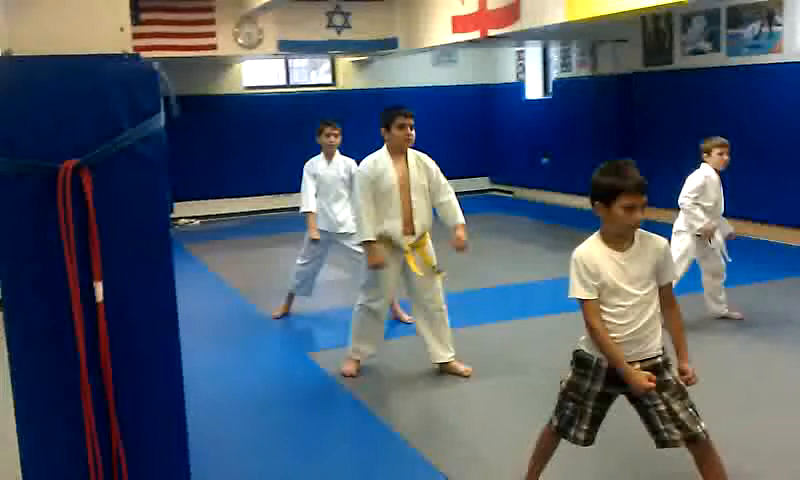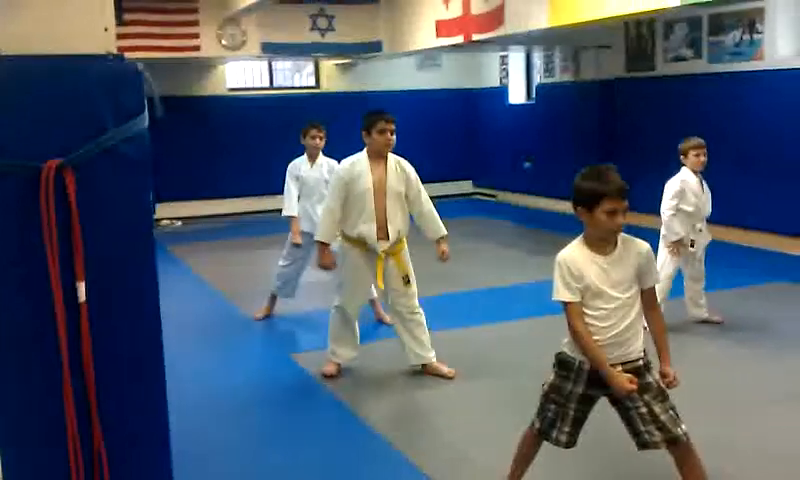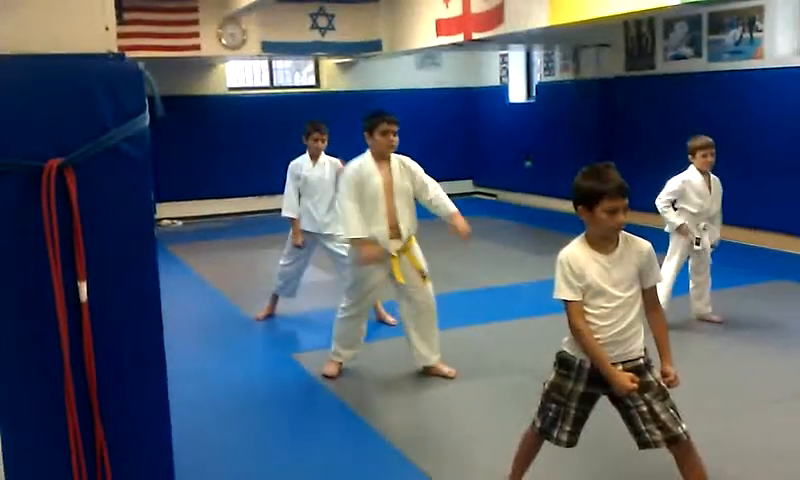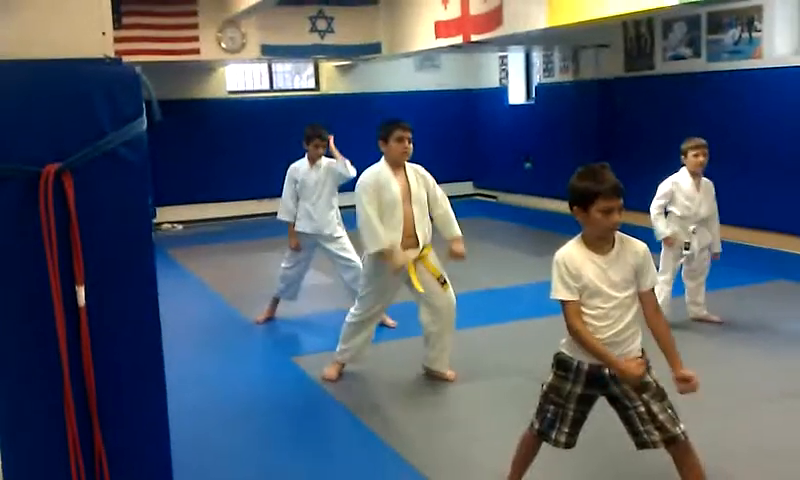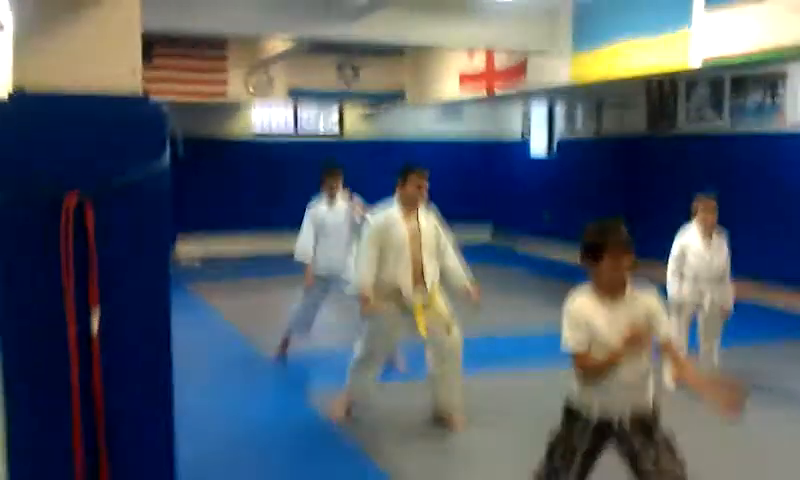
dt=0.4s
person 1, frame 1
left shoulder: (657, 247)
right shoulder: (585, 256)
left elbow: (668, 305)
right elbow: (594, 323)
left wrist: (683, 358)
right wrist: (628, 373)
left hip: (650, 359)
right hip: (600, 360)
left knee: (698, 437)
right knee: (558, 427)
person 1, frame 2
left shoulder: (640, 251)
right shoulder: (569, 259)
left elbow: (651, 308)
right elbow: (577, 326)
left wrist: (665, 361)
right wrist: (611, 374)
left hip: (632, 362)
right hip: (581, 362)
left knee: (678, 439)
right knee: (540, 429)
person 1, frame 3
left shoulder: (642, 250)
right shoulder: (570, 258)
left elbow: (652, 308)
right elbow: (577, 324)
left wrist: (666, 361)
right wrist: (611, 373)
left hip: (632, 360)
right hip: (582, 360)
left knee: (678, 438)
right knee: (540, 429)
person 1, frame 4
left shoulder: (637, 251)
right shoulder: (567, 258)
left elbow: (652, 312)
right elbow: (575, 325)
left wrist: (676, 367)
right wrist: (617, 363)
left hip: (628, 362)
right hip: (581, 363)
left knee: (676, 439)
right knee: (539, 432)
person 1, frame 5
left shoulder: (647, 302)
right shoulder: (577, 308)
left elbow: (676, 360)
right elbow: (586, 373)
left wrist: (715, 393)
right wrist: (626, 346)
left hip: (637, 414)
right hip: (588, 414)
person 2, frame 1
left shoulder: (423, 162)
right shoulder: (370, 166)
left elbow: (444, 195)
right elbow: (364, 209)
left wrist: (458, 226)
right wrist: (371, 247)
left hip: (418, 244)
right hip: (384, 246)
left knee: (431, 300)
right knee: (371, 301)
left ankle: (445, 358)
right ankle: (356, 355)
person 2, frame 2
left shoulder: (403, 168)
right shoulder: (348, 168)
left elbow: (422, 205)
right elbow: (333, 208)
left wrist: (441, 239)
right wrist: (324, 247)
left hip: (394, 248)
right hip: (357, 248)
left knee: (406, 304)
right knee: (346, 304)
left ankle: (426, 359)
right ankle: (336, 357)
person 2, frame 3
left shoulder: (406, 165)
right shoulder: (355, 170)
left elbow: (431, 190)
right elbow: (349, 209)
left wrist: (455, 215)
right wrist: (361, 243)
left hip: (404, 247)
right hip: (370, 249)
left knee: (421, 301)
right knee: (353, 304)
left ankle: (429, 361)
right ankle: (338, 357)
person 2, frame 4
left shoulder: (419, 173)
right shoulder: (370, 178)
left elbow: (441, 206)
right elbow: (368, 220)
left wrist: (455, 239)
right wrist: (389, 253)
left hip: (421, 254)
right hip: (386, 256)
left knee: (443, 304)
right knee: (367, 310)
left ankle: (436, 364)
right ankle: (340, 359)
person 2, frame 5
left shoulder: (430, 217)
right shoulder: (382, 218)
left elbow: (447, 253)
right elbow: (368, 257)
left wrist: (467, 284)
right wrist: (366, 294)
left hip: (427, 295)
right hip: (391, 297)
left knee: (448, 345)
right knee: (372, 347)
left ankle: (446, 405)
right ankle: (349, 397)
person 3, frame 1
left shoulder: (349, 164)
right shoulder: (311, 165)
right elbow: (309, 197)
right wrist: (312, 228)
left hip: (347, 224)
right hip: (321, 225)
right knee: (306, 263)
left ankle: (395, 308)
right ankle: (287, 304)
person 3, frame 2
left shoulder: (333, 166)
right shoulder: (295, 167)
right elbow: (291, 199)
right wrist: (295, 231)
right hip: (304, 226)
right knee: (288, 265)
left ankle: (378, 310)
right ankle: (270, 305)
person 3, frame 3
left shoulder: (334, 164)
right shoulder: (296, 166)
right elbow: (291, 200)
right wrist: (296, 231)
left hip: (331, 226)
right hip: (304, 227)
right knee: (289, 265)
left ankle: (378, 310)
right ankle: (272, 305)
person 3, frame 4
left shoulder: (331, 166)
right shoulder: (295, 169)
left elbow: (349, 173)
right elbow: (289, 203)
left wrist: (333, 149)
right wrist: (291, 234)
left hip: (331, 229)
right hip: (305, 230)
left knee: (353, 266)
right knee: (291, 269)
right ankle: (272, 309)
person 3, frame 5
left shoulder: (349, 206)
right shoulder: (315, 209)
right elbow: (307, 240)
left wrist: (357, 210)
right wrist: (308, 271)
left hip: (346, 269)
right hip: (322, 269)
right knee: (307, 306)
right ankle: (285, 345)
person 4, frame 1
left shoulder: (715, 179)
right shoulder: (701, 176)
right elbow: (685, 200)
left wrist: (726, 229)
right wrist: (703, 224)
left hip: (707, 233)
right hip: (689, 231)
left knee: (715, 270)
right knee: (674, 270)
left ankle: (719, 308)
person 4, frame 2
left shoulder: (702, 183)
right shoulder: (679, 181)
right elbow: (667, 211)
left wrist: (702, 235)
right wrist: (676, 236)
left hip: (696, 236)
right hip: (677, 235)
left knee: (696, 276)
right knee: (664, 276)
left ankle: (699, 313)
person 4, frame 3
left shoulder: (715, 182)
right shoulder: (683, 180)
left elbow: (717, 211)
right elbow: (662, 201)
left wrist: (715, 235)
right wrist: (677, 223)
left hip: (704, 233)
right hip: (684, 232)
left knee: (702, 273)
right knee: (670, 271)
left ankle: (702, 310)
person 4, frame 4
left shoulder: (708, 185)
right shoulder: (673, 182)
left elbow: (712, 216)
right elbow: (656, 208)
left wrist: (716, 244)
right wrist: (665, 232)
left hip: (699, 238)
right hip: (676, 236)
left knee: (697, 276)
right knee: (666, 276)
left ankle: (698, 311)
person 4, frame 5
left shoulder: (721, 240)
right shoulder: (684, 238)
left elbow: (725, 272)
right elbow: (674, 267)
left wrist: (727, 301)
right wrist: (675, 295)
left hip: (711, 295)
right hip: (688, 293)
left knee: (711, 335)
right knee: (679, 333)
left ankle: (711, 369)
right ankle: (672, 371)
